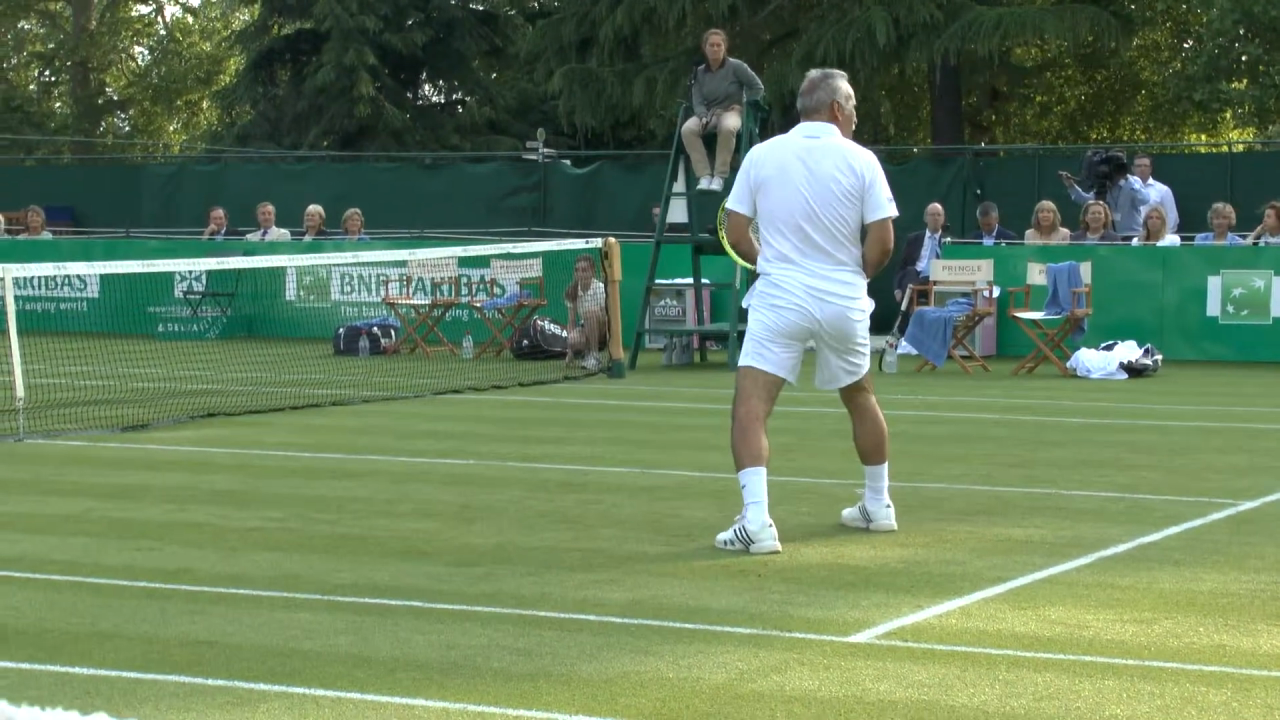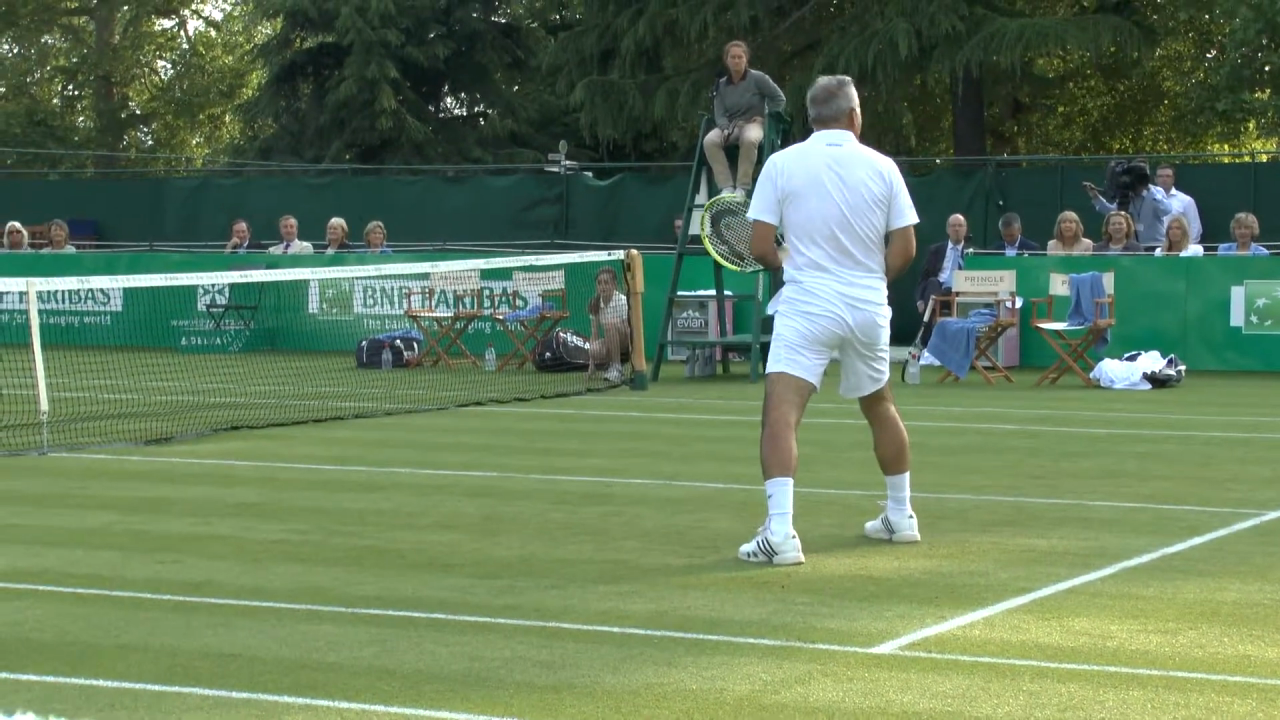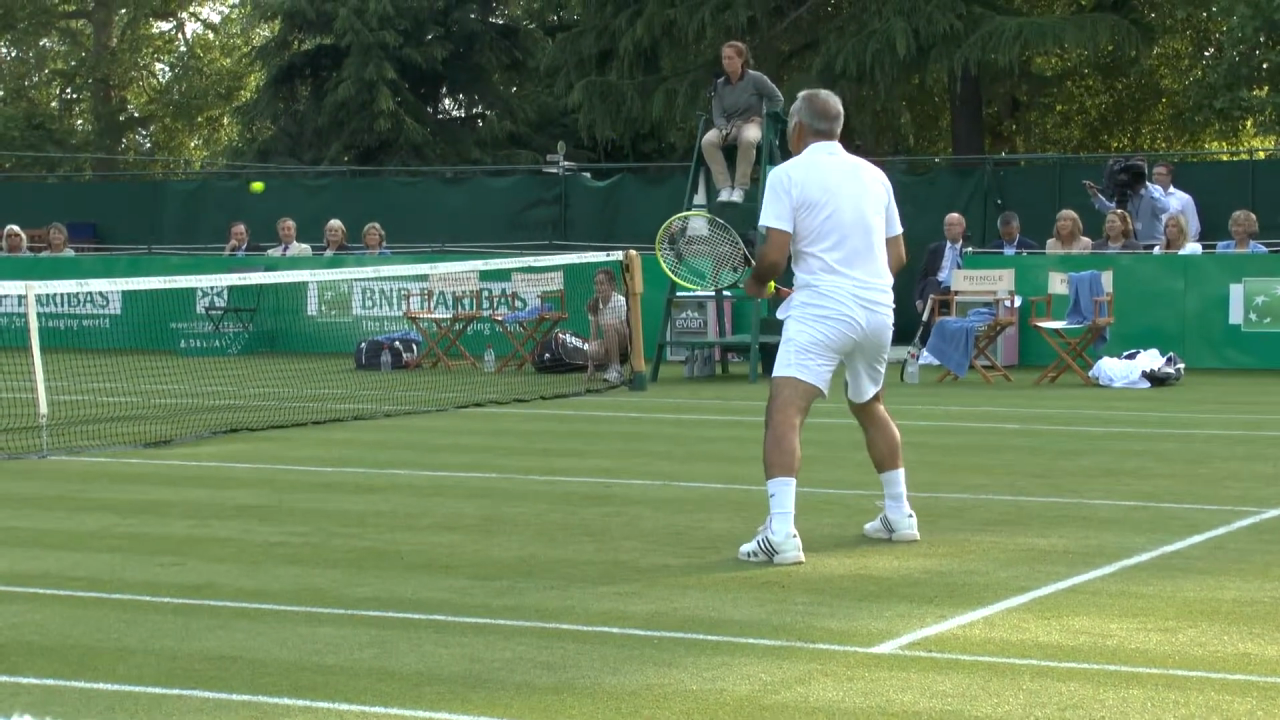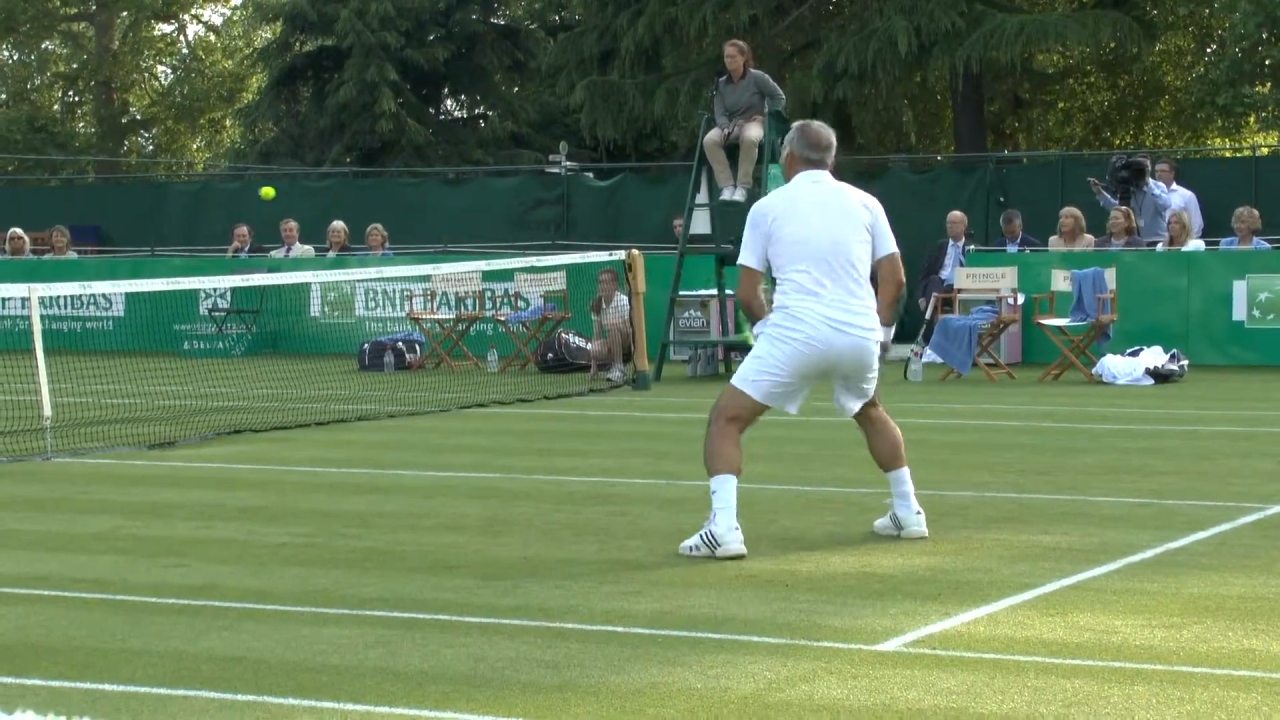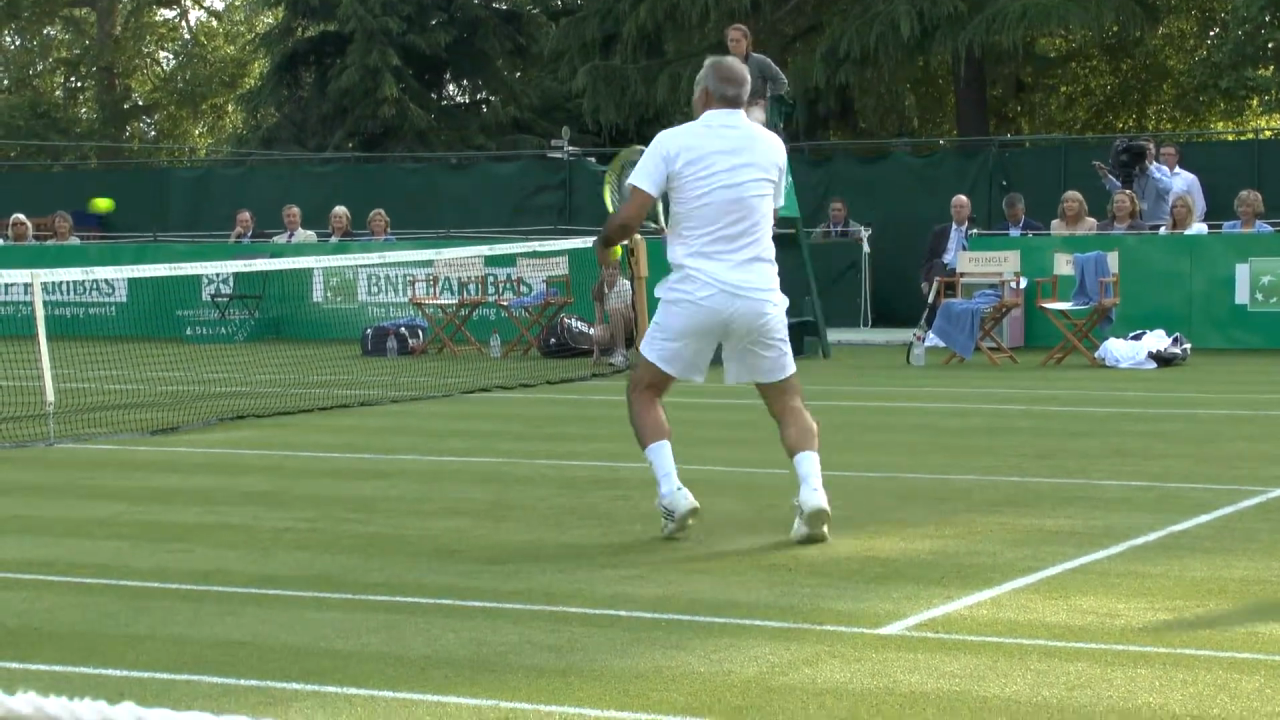
dt=0.5s
person 1, frame 1
left shoulder: (760, 155)
right shoulder: (861, 160)
left elbow: (737, 235)
right elbow: (882, 244)
left hip: (779, 300)
right hip: (843, 303)
left knee: (749, 408)
right knee: (861, 398)
left ankle: (756, 521)
right ankle: (877, 505)
person 1, frame 2
left shoulder: (781, 164)
right shoulder: (882, 167)
left elbow: (760, 247)
right elbow: (904, 250)
left hip: (806, 307)
right hip: (867, 308)
left knee: (780, 416)
right knee: (880, 408)
left ankle: (780, 532)
right ankle: (900, 516)
person 1, frame 3
left shoulder: (788, 175)
right shoulder: (874, 175)
left elbow: (774, 256)
right elbow: (897, 256)
left wrist: (756, 282)
left hip: (822, 312)
right hip: (877, 312)
left knee: (783, 416)
right knee: (869, 407)
left ankle: (782, 532)
right ankle: (899, 514)
person 1, frame 4
left shoulder: (767, 207)
right shoulder: (865, 202)
left elbow: (747, 294)
right elbow: (894, 279)
left wrist: (771, 325)
right wrist: (882, 330)
left hip: (795, 331)
right hip: (858, 334)
left knee: (724, 422)
right knee: (871, 413)
left ankle: (723, 526)
right ankle: (907, 512)
person 1, frame 5
left shoulder: (673, 140)
right shoulder: (772, 145)
left elbow: (630, 217)
left wrist: (605, 239)
left hip: (694, 294)
right hip: (757, 294)
left knee: (643, 391)
right knee: (788, 403)
left ankle: (672, 492)
right ankle: (811, 493)
